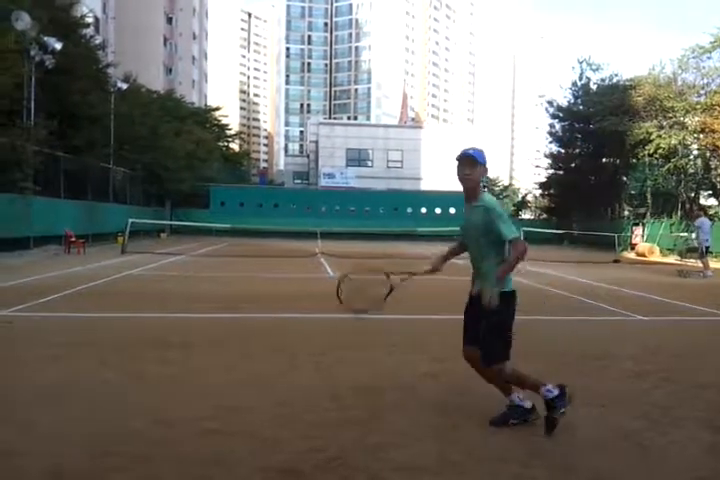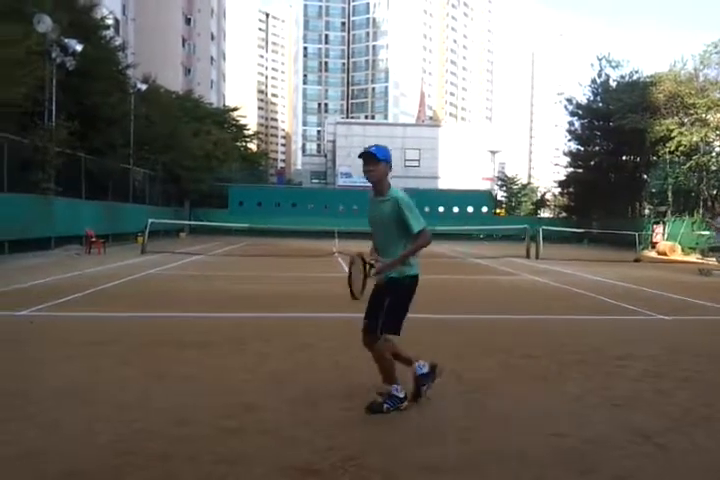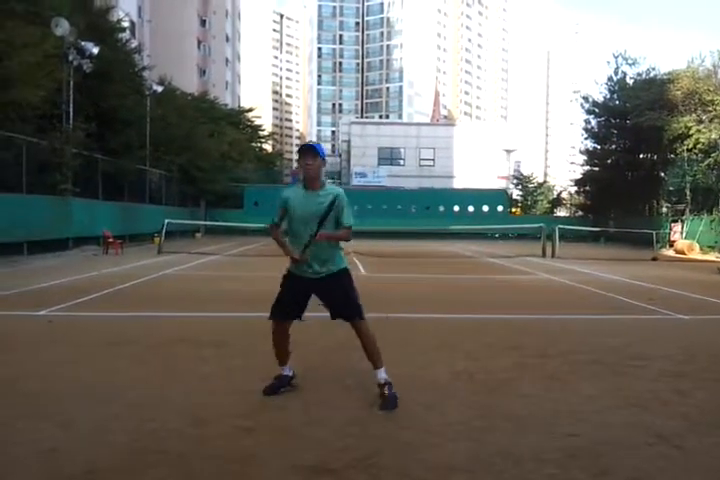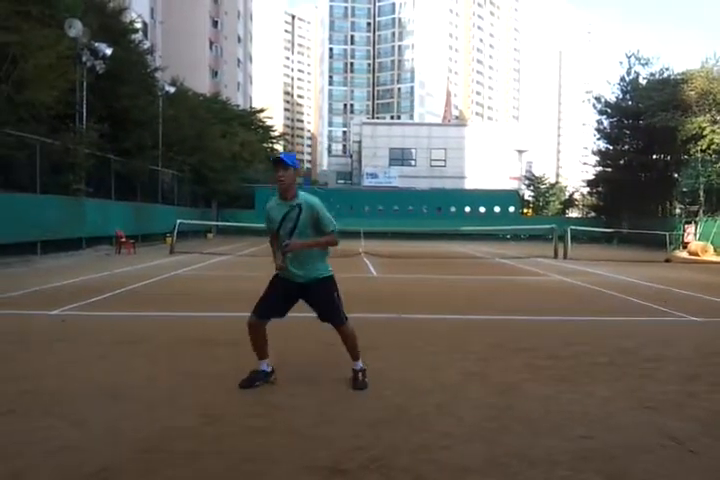
dt=0.4s
person 1, frame 1
left shoulder: (491, 208)
right shoulder: (467, 207)
left elbow: (519, 248)
left wrist: (495, 285)
right wrist: (444, 257)
left hip: (496, 293)
right hip: (481, 291)
left knee: (492, 363)
right knee: (474, 355)
left ankle: (551, 392)
right ankle: (522, 404)
person 1, frame 2
left shoulder: (400, 200)
right shoulder: (373, 200)
left elbow: (423, 238)
left wrist: (391, 262)
right wrist: (374, 253)
left hip: (400, 278)
right hip: (384, 277)
left knee: (373, 338)
right knee: (371, 336)
left ankle: (396, 393)
right ankle: (422, 368)
person 1, frame 3
left shoulder: (337, 195)
right shoulder: (288, 196)
left elbow: (347, 233)
right elbow: (275, 229)
left wrist: (327, 235)
right wrist: (288, 251)
left hip: (333, 270)
right hip: (299, 272)
left knee: (359, 324)
right knee: (280, 324)
left ankle: (383, 381)
right ankle: (285, 373)
person 1, frame 4
left shoulder: (311, 204)
right shoulder: (271, 205)
left elbow: (333, 238)
left wrist: (307, 244)
right wrist: (278, 256)
left hip: (318, 275)
right hip: (286, 276)
left knee: (341, 325)
right knee: (256, 322)
left ankle: (358, 368)
right ankle: (264, 368)
